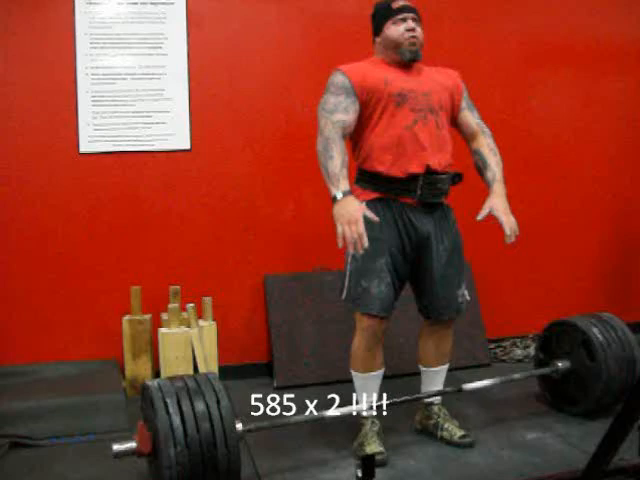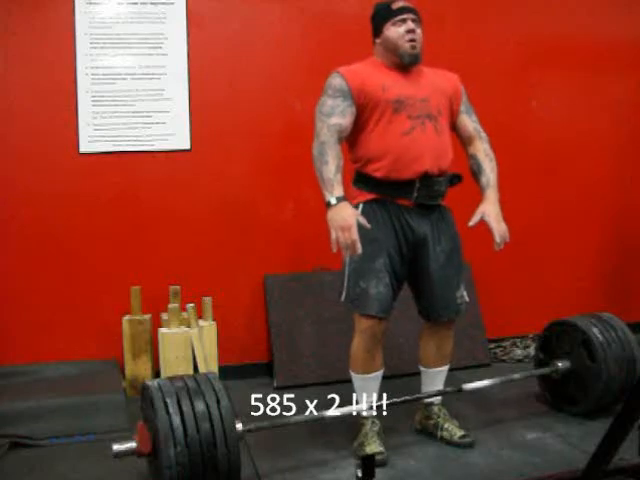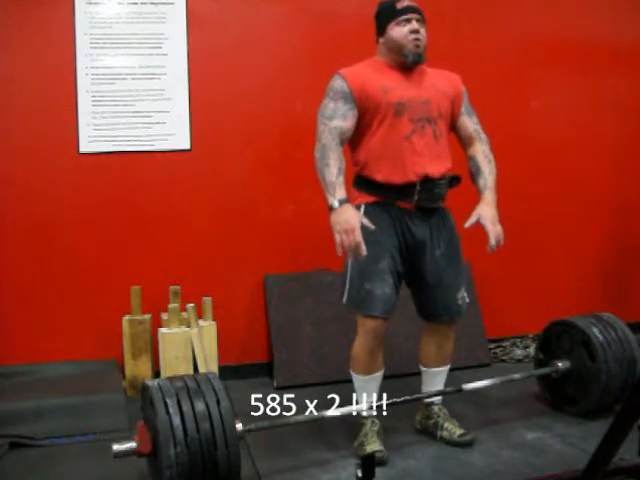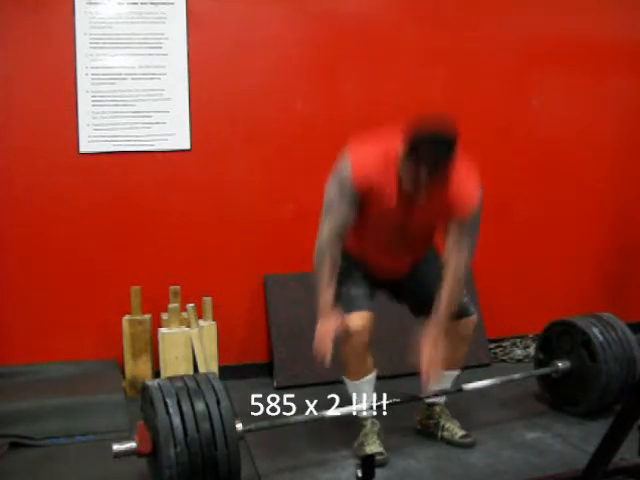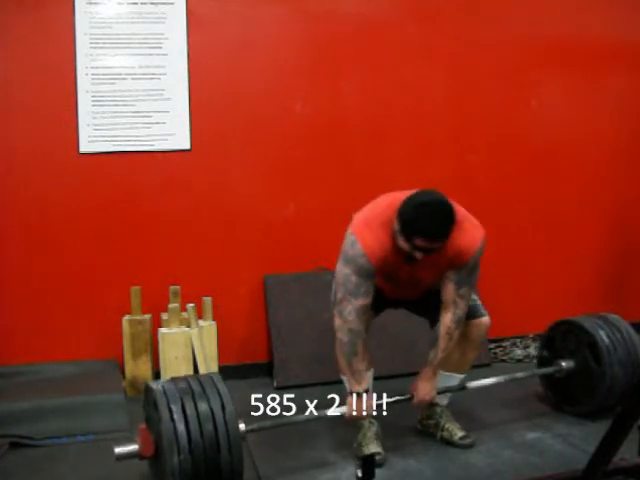
dt=1s
person 1, frame 1
left shoulder: (448, 80)
right shoulder: (351, 77)
left elbow: (479, 135)
right elbow: (331, 135)
left wrist: (498, 192)
right wrist: (342, 197)
left hip: (435, 209)
right hip: (381, 208)
left knee: (443, 314)
right knee: (372, 318)
left ankle: (431, 410)
right ankle: (368, 423)
person 1, frame 2
left shoulder: (447, 82)
right shoulder: (350, 79)
left elbow: (477, 141)
right elbow: (326, 139)
left wrist: (491, 198)
right wrist: (336, 201)
left hip: (434, 210)
right hip: (378, 210)
left knee: (444, 315)
right knee: (371, 320)
left ankle: (432, 410)
right ankle: (369, 423)
person 1, frame 3
left shoulder: (449, 83)
right shoulder: (352, 81)
left elbow: (476, 143)
right elbow: (329, 142)
left wrist: (488, 200)
right wrist: (340, 205)
left hip: (433, 212)
right hip: (378, 212)
left knee: (445, 316)
right knee: (373, 321)
left ankle: (431, 410)
right ankle: (369, 423)
person 1, frame 4
left shoulder: (464, 187)
right shoulder: (362, 163)
left elbow: (457, 265)
right elbow: (329, 236)
left wrist: (436, 334)
right wrist: (326, 312)
left hip: (413, 259)
right hip: (357, 259)
left knee: (465, 319)
right knee: (357, 325)
left ankle: (433, 412)
right ankle: (367, 422)
person 1, frame 5
left shoulder: (469, 238)
right shoulder: (365, 236)
left elbow: (453, 311)
right elbow: (349, 319)
left wrist: (429, 374)
right wrist: (357, 389)
left hip: (426, 284)
right hip: (372, 278)
left knee: (477, 324)
right knee: (346, 324)
left ankle: (434, 412)
right ankle: (367, 422)
